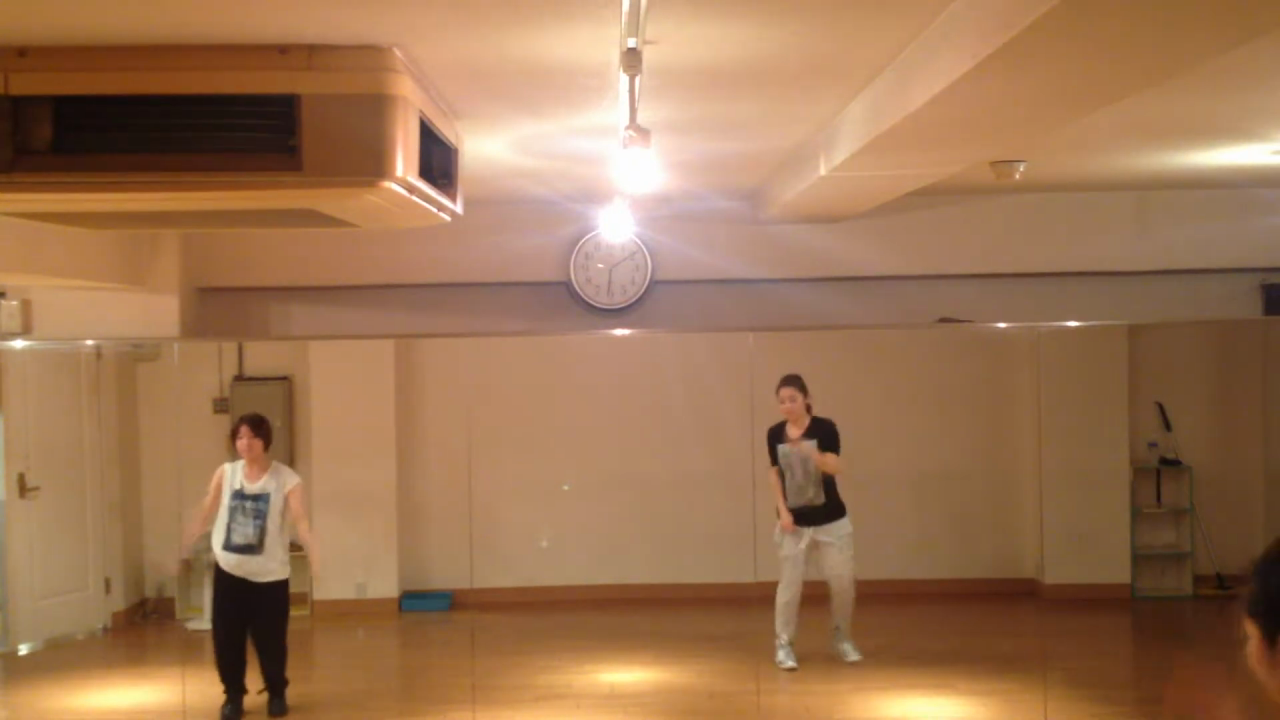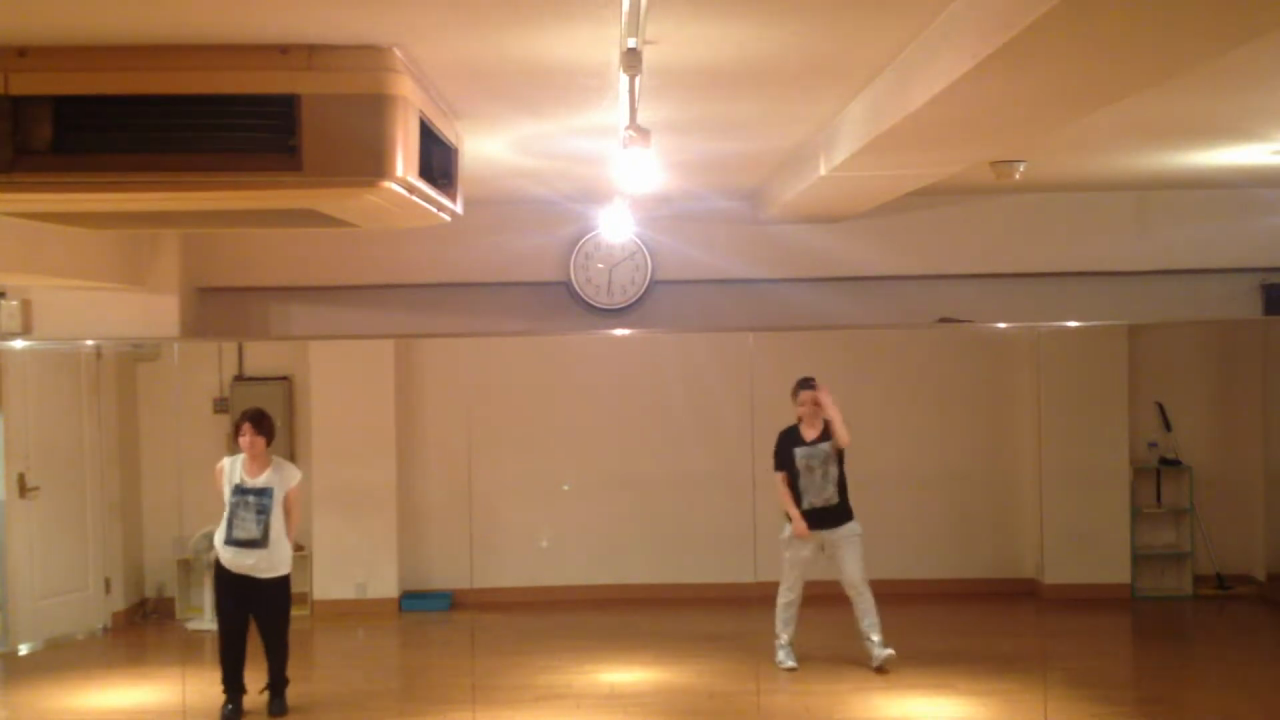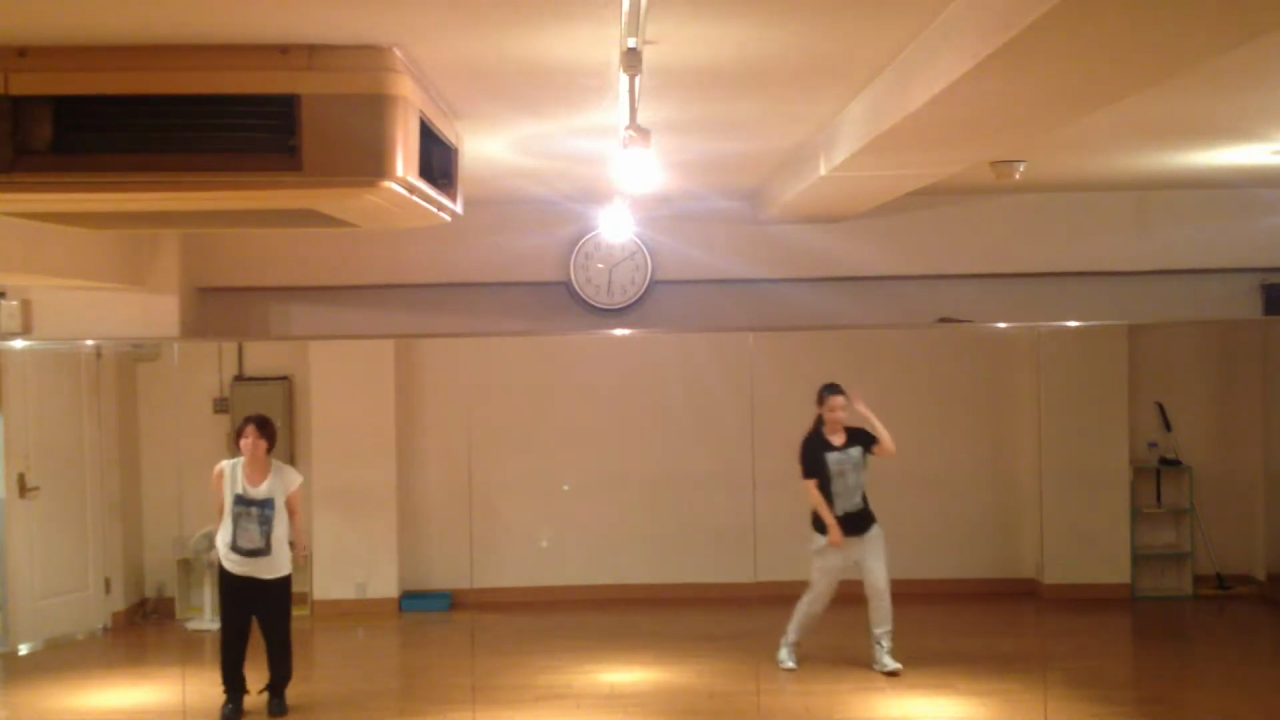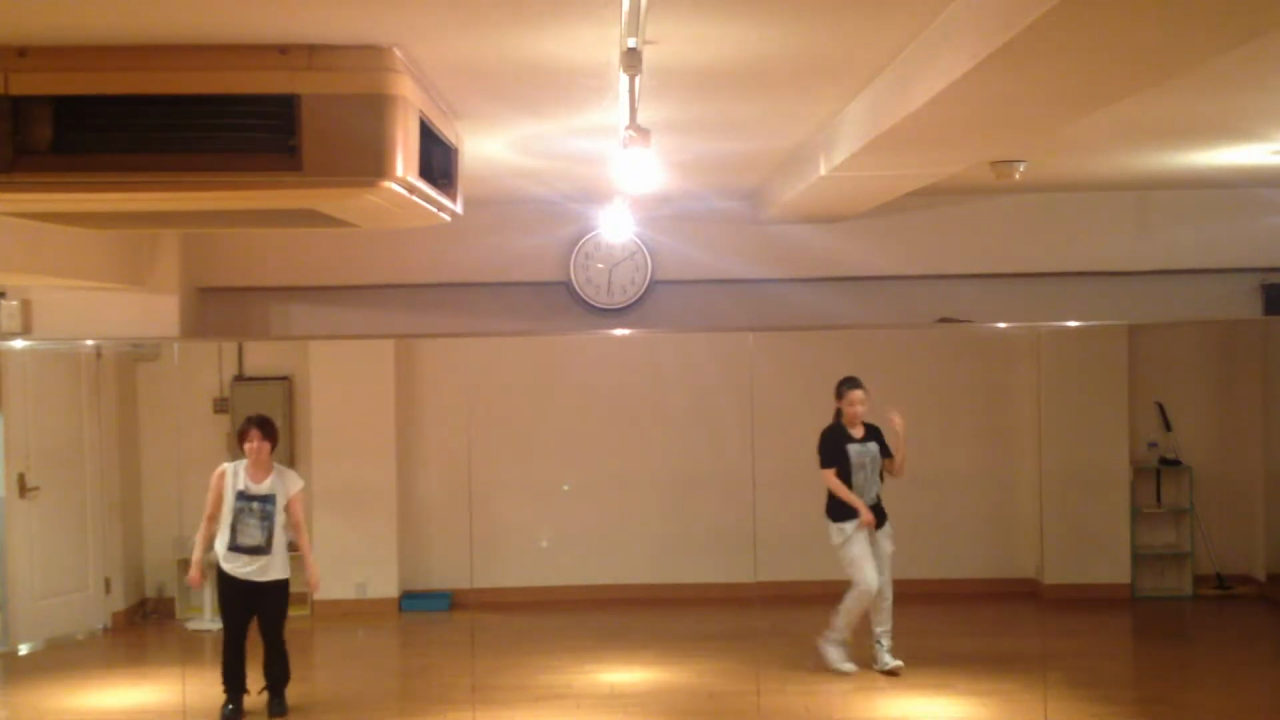
dt=0.2s
person 1, frame 1
left shoulder: (286, 478)
right shoulder: (225, 473)
left elbow: (299, 519)
right elbow: (206, 514)
left wrist: (311, 548)
right wrist: (183, 549)
left hip: (271, 574)
right hip: (228, 571)
left knee: (270, 640)
right knee: (226, 638)
left ankle: (276, 693)
right ankle: (234, 695)
person 1, frame 2
left shoulder: (287, 473)
right shoulder: (225, 468)
right elbow: (228, 511)
left wrist: (288, 550)
left hip: (272, 570)
right hip: (230, 568)
left knee: (275, 636)
right knee: (230, 635)
left ankle: (277, 693)
person 1, frame 3
left shoulder: (287, 477)
right shoulder: (224, 472)
left elbow: (295, 514)
right elbow: (222, 511)
left wrist: (299, 544)
left hip: (274, 571)
right hip: (233, 569)
left knee: (277, 637)
right knee: (232, 637)
left ankle: (277, 692)
right ankle: (234, 695)
person 1, frame 4
left shoulder: (287, 480)
right shoulder: (225, 474)
left elbow: (298, 526)
right elbow: (210, 519)
left wrist: (310, 565)
right wrist: (196, 561)
left hip: (273, 574)
right hip: (232, 571)
left knee: (273, 638)
right knee: (233, 637)
left ankle: (277, 693)
person 2, frame 1
left shoulder: (825, 427)
right shoulder: (775, 434)
left elbow: (834, 467)
right elbow: (774, 476)
left wrist: (809, 452)
right wrist: (782, 508)
left hip: (830, 519)
right hip: (793, 521)
left knee: (842, 580)
right knee: (790, 585)
left ankle: (842, 637)
right ankle: (783, 644)
person 2, frame 2
left shoulder: (833, 429)
right shoulder: (787, 437)
left elbow: (843, 441)
right elbow: (781, 481)
left wrist: (829, 406)
right wrist: (795, 517)
left hip: (841, 521)
right hip: (804, 523)
left knee: (857, 582)
right knee: (791, 587)
left ankle: (874, 645)
right ankle: (783, 645)
person 2, frame 3
left shoulder: (858, 436)
right shoulder: (812, 443)
left elbow: (889, 449)
right elbow: (812, 488)
left wrist: (868, 415)
right wrist: (832, 526)
left hip: (866, 525)
right hip: (831, 529)
left knee: (879, 587)
right knee: (820, 592)
left ankle: (882, 652)
right ankle: (788, 644)
person 2, frame 4
left shoulder: (874, 433)
right shoulder: (831, 435)
left elbow: (895, 470)
right elbow: (829, 478)
left wrist: (899, 434)
right wrist: (860, 507)
left hip: (878, 518)
right hip: (847, 520)
left knee: (884, 587)
right knee: (867, 584)
left ankle: (882, 650)
right ankle: (833, 640)
